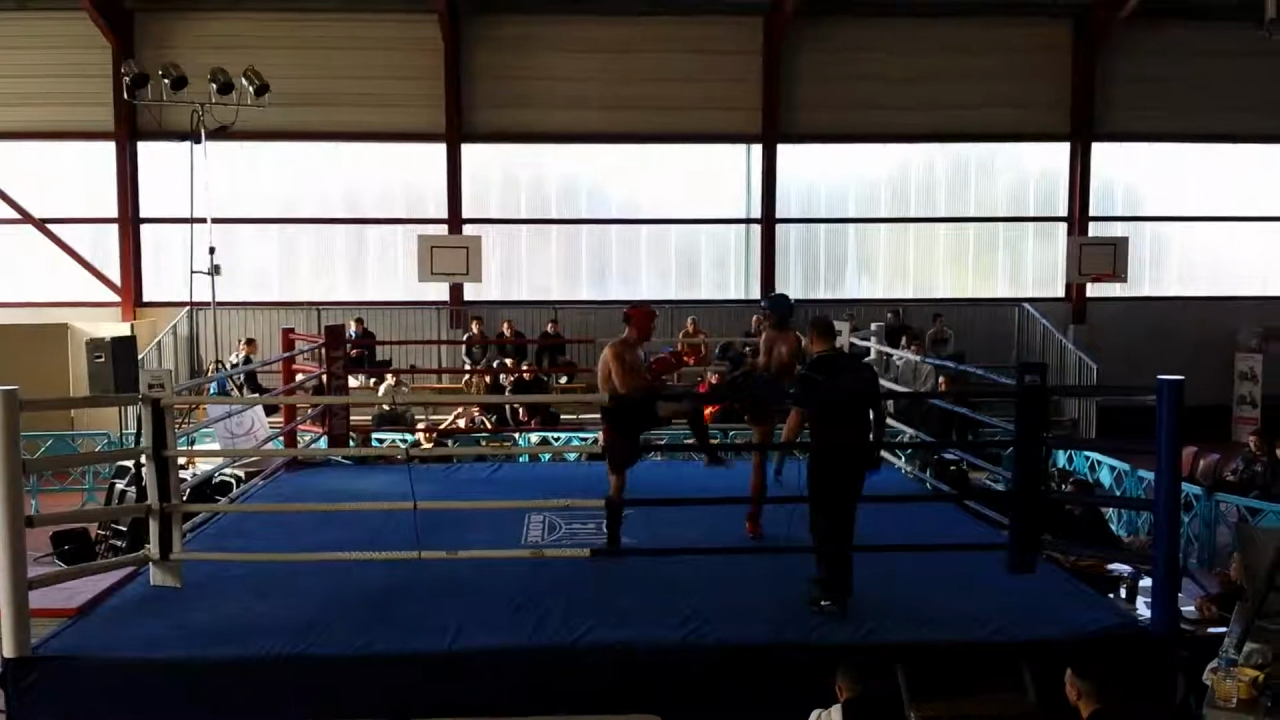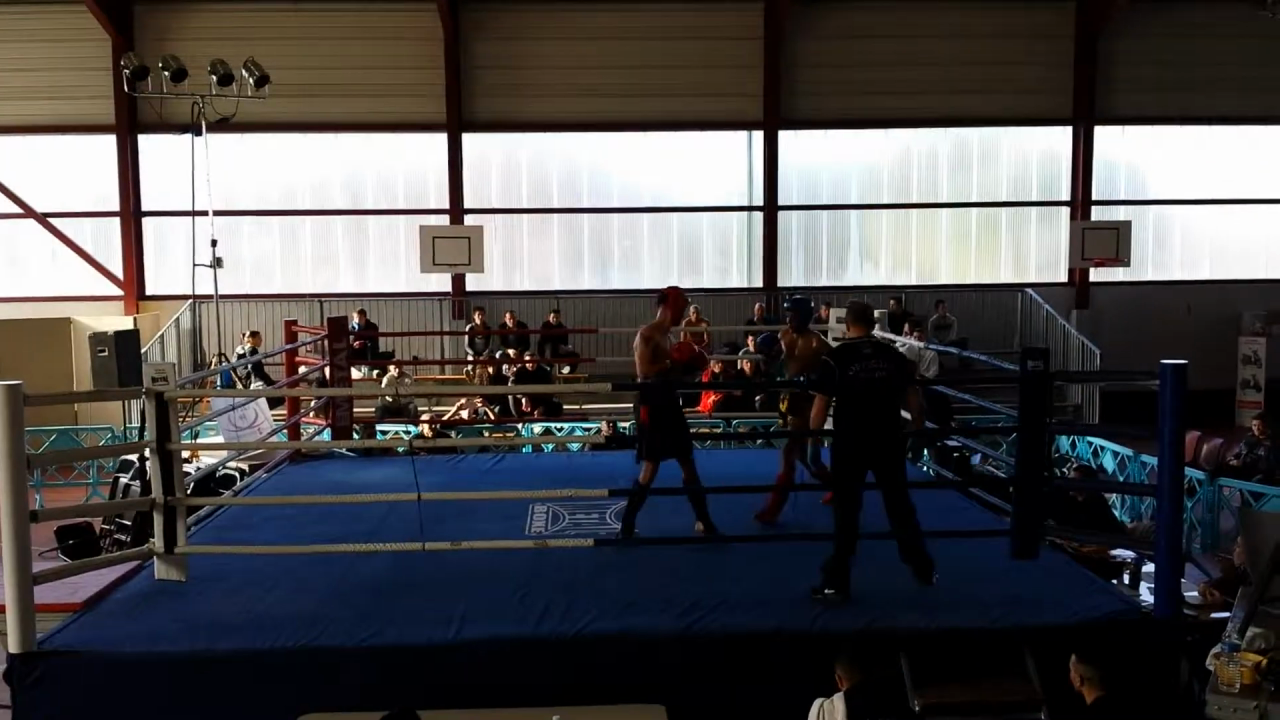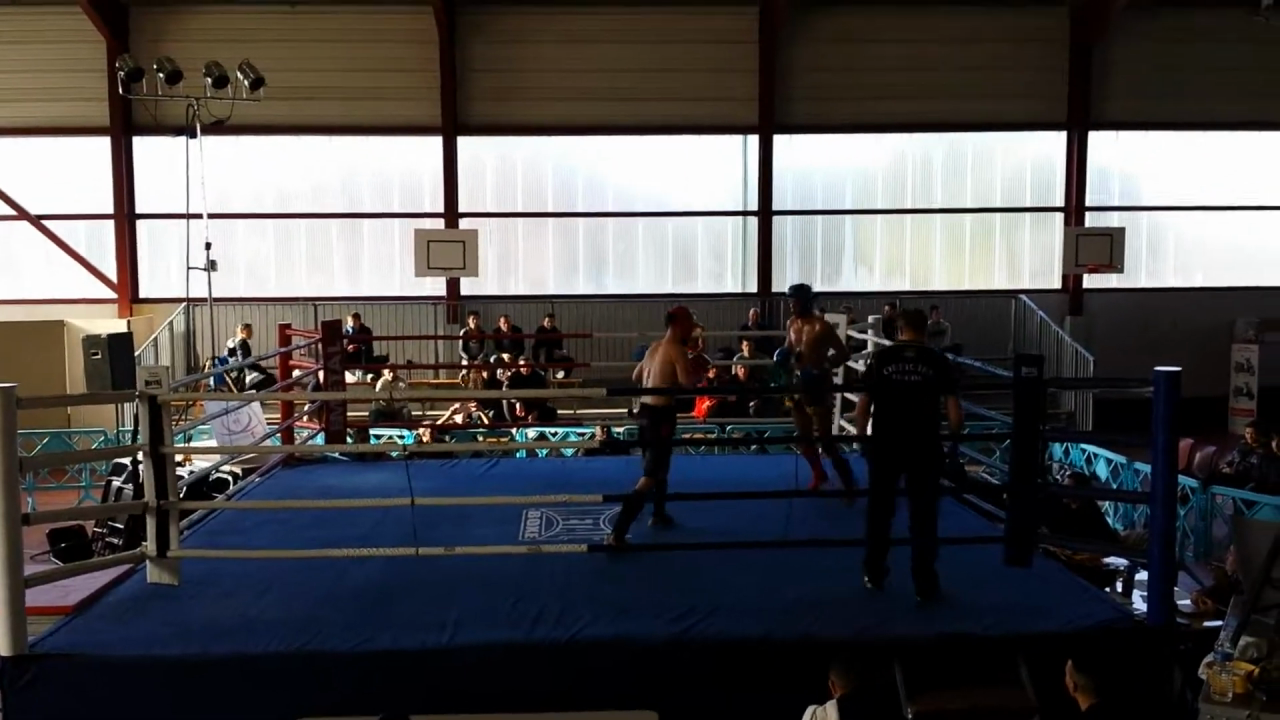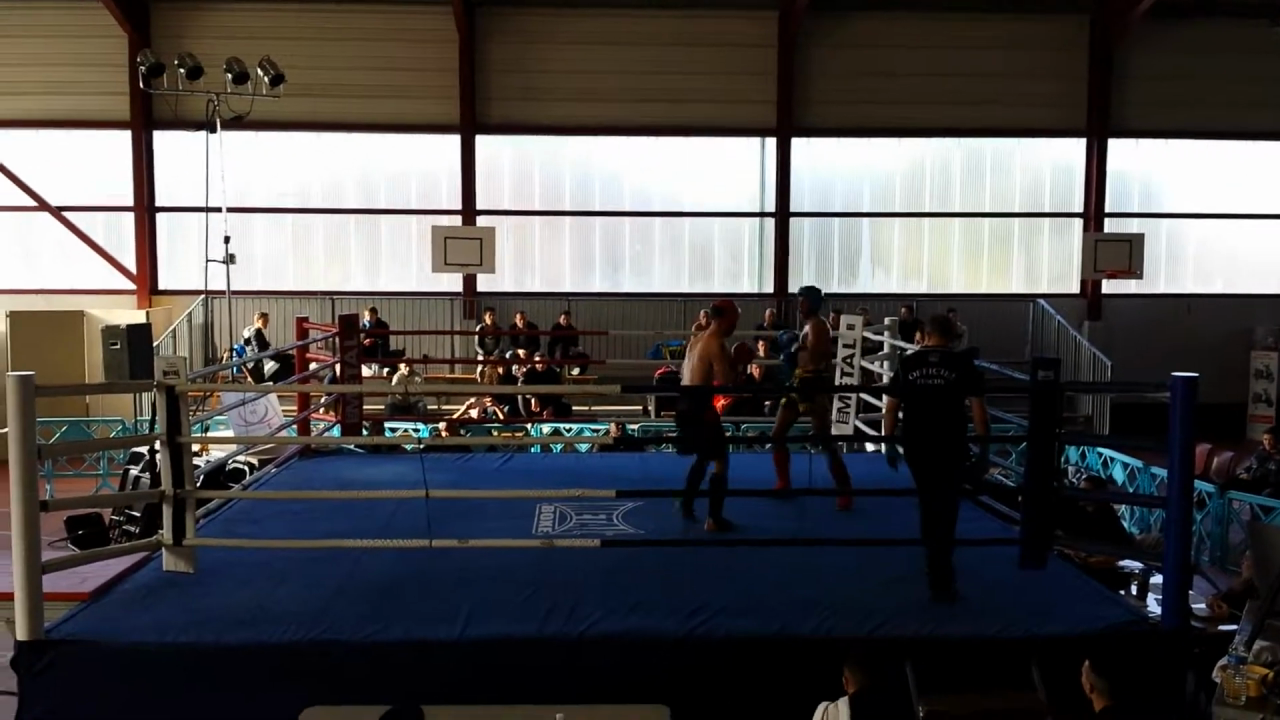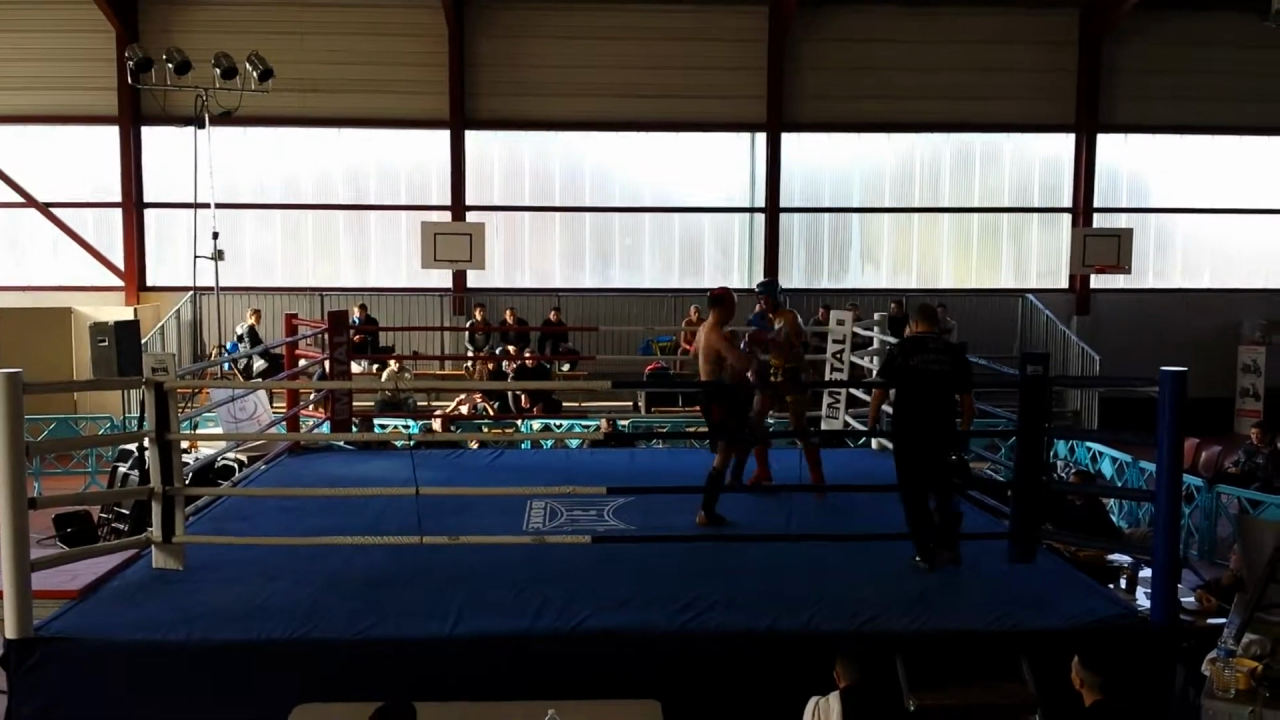
dt=0.4s
person 1, frame 1
left shoulder: (812, 371)
right shoulder: (862, 368)
left elbow: (796, 420)
right elbow: (879, 413)
right wrist: (874, 448)
left hip: (828, 454)
right hip: (858, 452)
left knee: (824, 522)
right knee: (843, 517)
left ankle: (832, 595)
right ankle: (839, 581)
person 1, frame 2
left shoulder: (835, 358)
right shoulder: (893, 356)
left elbow: (820, 407)
right elbow: (914, 403)
right wrist: (917, 430)
left hip: (849, 443)
right hip: (888, 441)
left knee: (846, 512)
right knee: (899, 505)
left ankle: (835, 583)
right ankle: (924, 570)
person 1, frame 3
left shoulder: (880, 358)
right shoulder: (938, 362)
left elbow: (862, 405)
right elbow: (954, 409)
left wrist: (862, 437)
right wrist: (954, 442)
left hip: (885, 445)
right hip: (924, 446)
left knee: (880, 509)
right knee: (924, 515)
left ankle: (874, 573)
right ankle: (924, 585)
person 1, frame 4
left shoulder: (907, 364)
right shoulder: (964, 365)
left elbow: (891, 408)
right elbow: (978, 409)
left wrist: (889, 444)
right wrist: (984, 447)
left hip: (916, 446)
right hip: (951, 447)
left knee: (929, 501)
right knee: (946, 511)
left ankle: (935, 562)
right ankle: (940, 582)
person 1, frame 5
left shoulder: (902, 349)
right shoulder: (955, 353)
left elbow: (881, 389)
right elbow: (966, 398)
left wrist: (872, 420)
right wrist: (965, 433)
left hip: (908, 431)
right hip: (943, 431)
left knee: (913, 492)
right knee: (943, 488)
left ankle: (926, 553)
right ankle: (948, 546)
person 2, frame 1
left shoulder: (636, 349)
right shoulder: (615, 350)
right elbow: (625, 387)
left wrist: (656, 369)
right wrist: (653, 375)
left hip: (639, 408)
right hip: (616, 414)
left knee: (691, 403)
right knee: (618, 480)
left ankle: (709, 454)
person 2, frame 2
left shoulder: (666, 336)
right shoulder: (647, 335)
right elbow: (644, 372)
left wrist: (689, 363)
right wrist: (676, 364)
left hip: (668, 401)
right hip: (651, 403)
left knee: (688, 463)
right knee: (650, 467)
person 2, frame 3
left shoulder: (655, 348)
right shoulder: (678, 350)
left elbow: (637, 376)
right elbow: (688, 386)
right wrist: (698, 375)
left hip: (646, 412)
right hip: (660, 415)
left knee: (661, 468)
right knee: (651, 479)
left ankle: (658, 514)
person 2, frame 4
left shoulder: (697, 339)
right shoulder: (717, 344)
right elbow: (724, 381)
right wrist: (736, 369)
left hip: (685, 400)
right hip: (699, 402)
left knee: (704, 456)
right knee: (720, 461)
left ankle: (687, 502)
person 2, frame 5
left shoulder: (704, 329)
right shoulder: (717, 335)
right elbow: (741, 364)
right wrist: (747, 355)
left hip: (713, 390)
right hip: (716, 394)
left knee: (744, 431)
right knee: (723, 455)
left ankle: (737, 472)
person 3, frame 1
left shoulder: (793, 342)
right shoulder: (768, 331)
left elbow: (772, 375)
left hip: (769, 398)
right hip: (752, 388)
left knee: (759, 459)
left ankle: (753, 518)
person 3, frame 2
left shoulder: (818, 344)
right shoulder: (785, 336)
left hip: (805, 403)
right hip: (787, 398)
left knee: (789, 454)
right knee: (803, 454)
left ankle: (773, 509)
person 3, frame 3
left shoulder: (822, 327)
right shoulder: (791, 324)
left elbow: (843, 354)
left wrist: (822, 370)
right wrist: (784, 358)
left hip: (819, 387)
right hip: (799, 385)
left knee: (825, 442)
right knee: (803, 439)
left ankle: (849, 485)
right ankle: (819, 476)
person 3, frame 4
left shoulder: (817, 325)
right shoulder: (810, 325)
left elbow: (817, 356)
left wrist: (791, 348)
right wrist: (793, 357)
left hip: (814, 387)
right hip: (799, 385)
left knee: (825, 442)
right knee: (777, 436)
left ankle: (845, 492)
right ankle: (783, 483)
person 3, frame 5
left shoulder: (790, 317)
right shoulder: (767, 318)
left elbow: (798, 345)
right elbow: (765, 347)
left wrist: (771, 339)
left hip: (792, 376)
right hip: (772, 374)
left knee: (799, 430)
left ankle: (817, 477)
right ankle: (762, 472)
